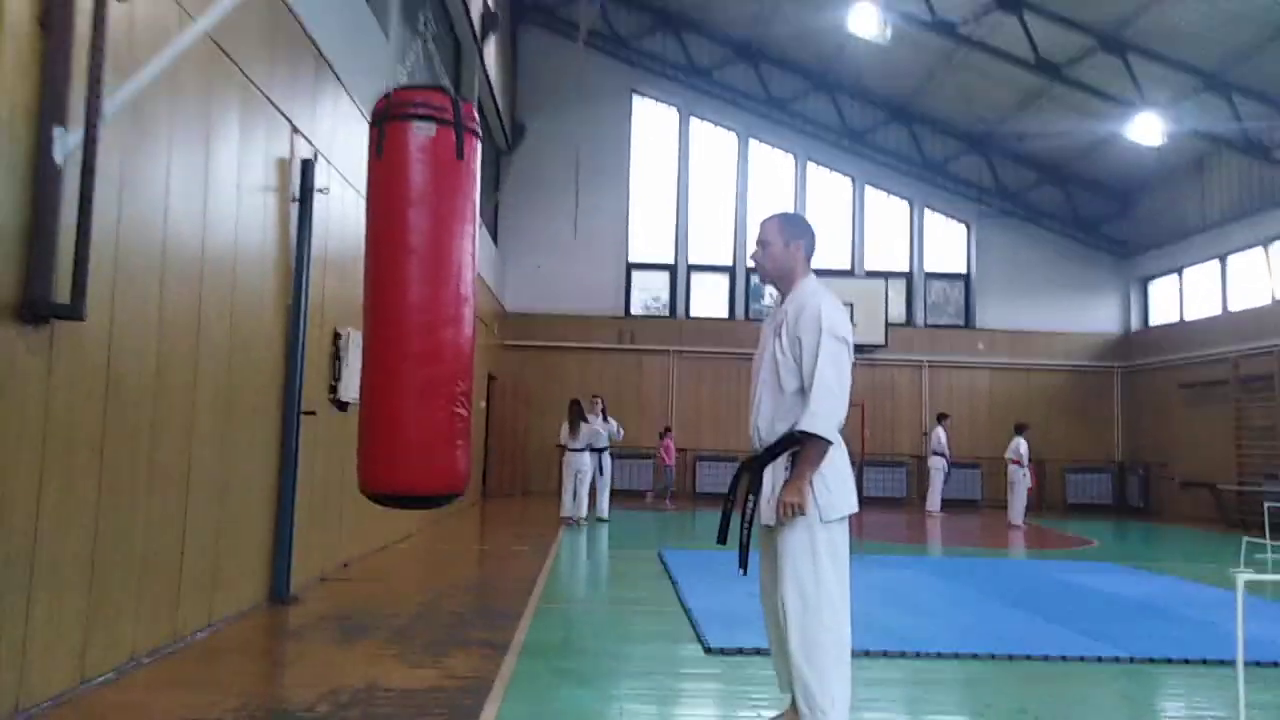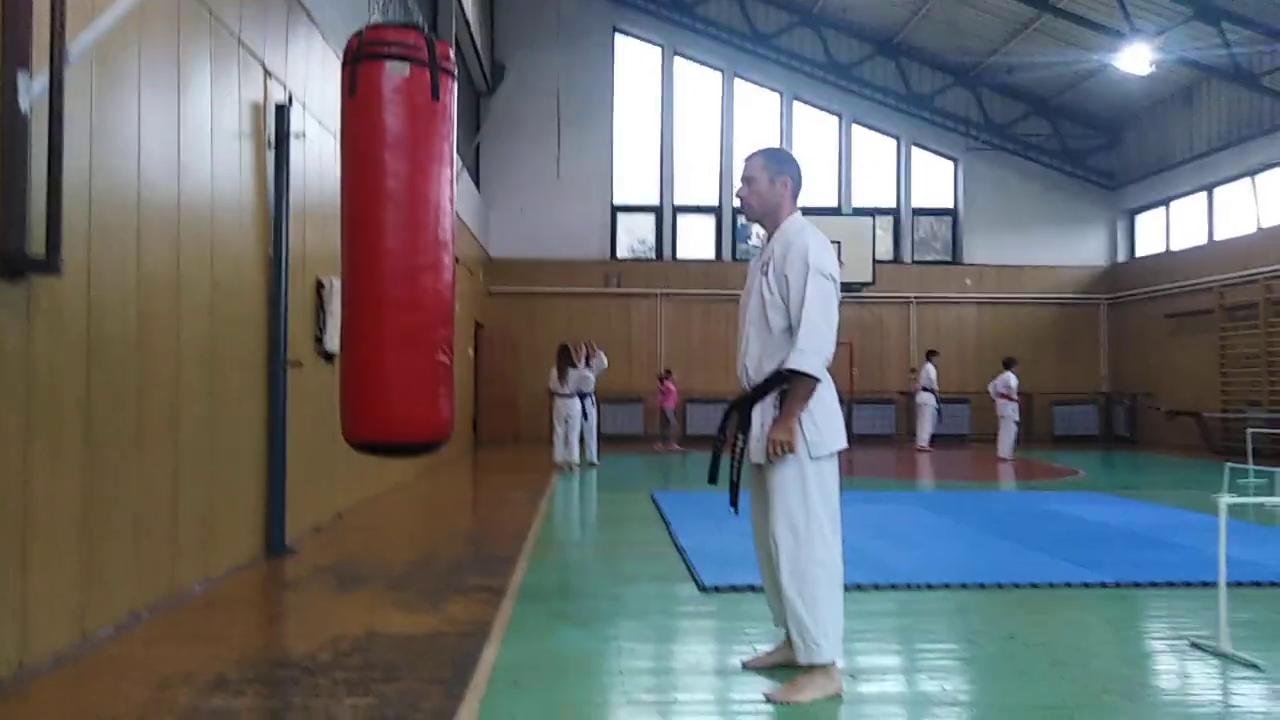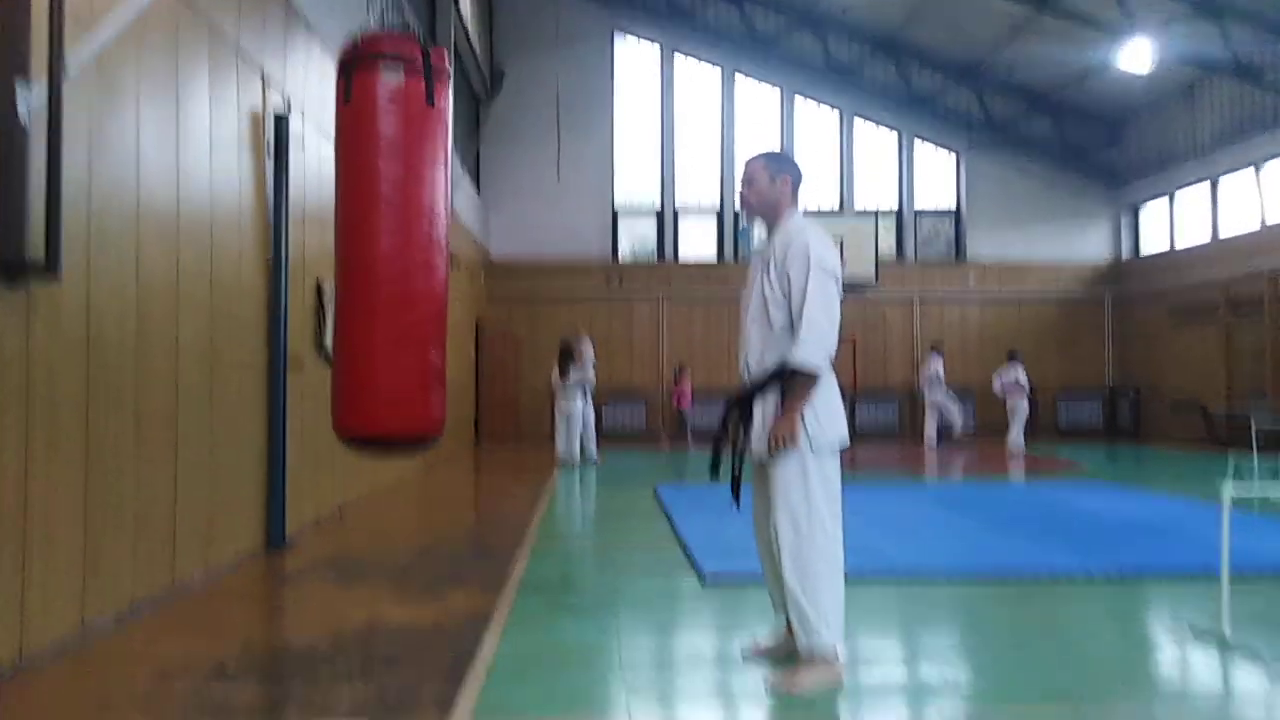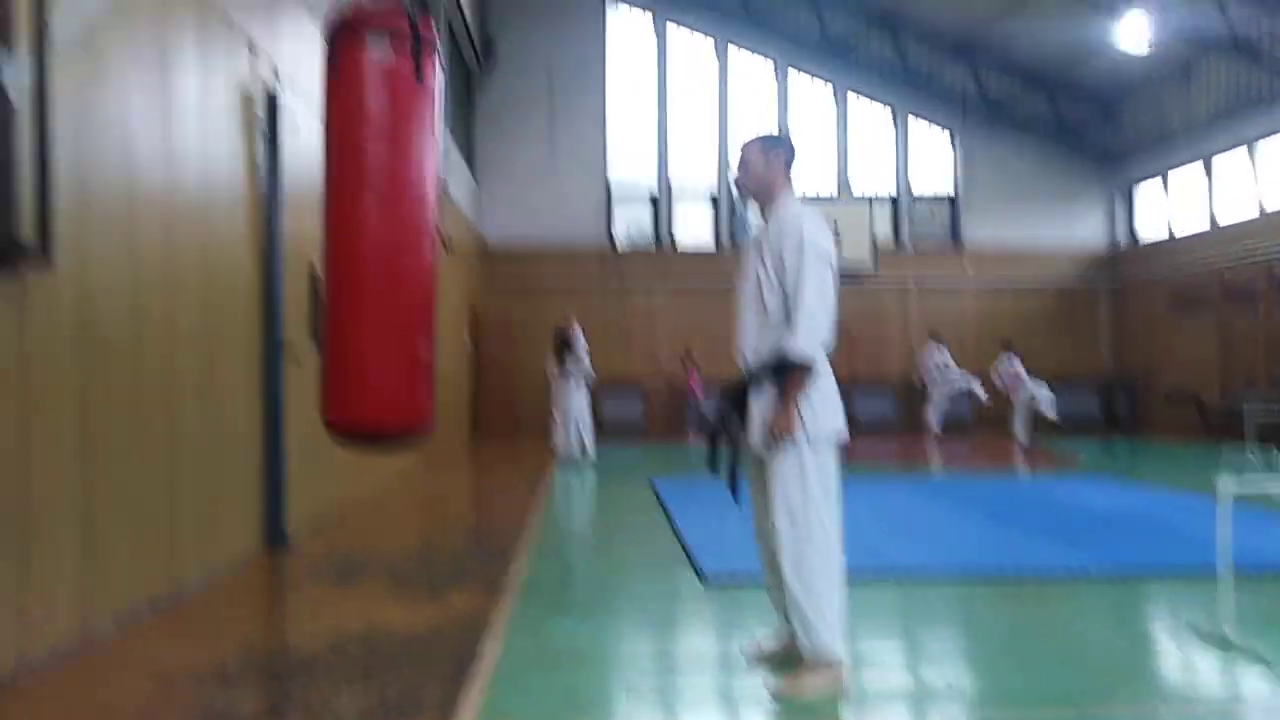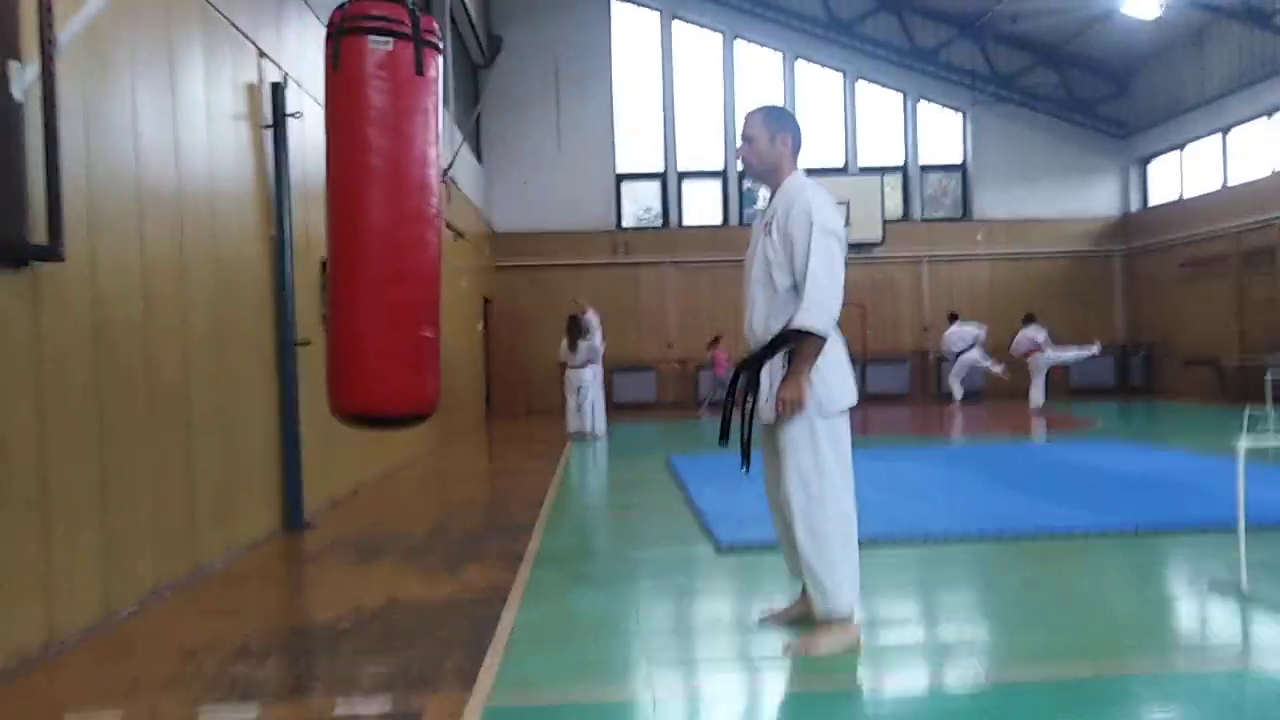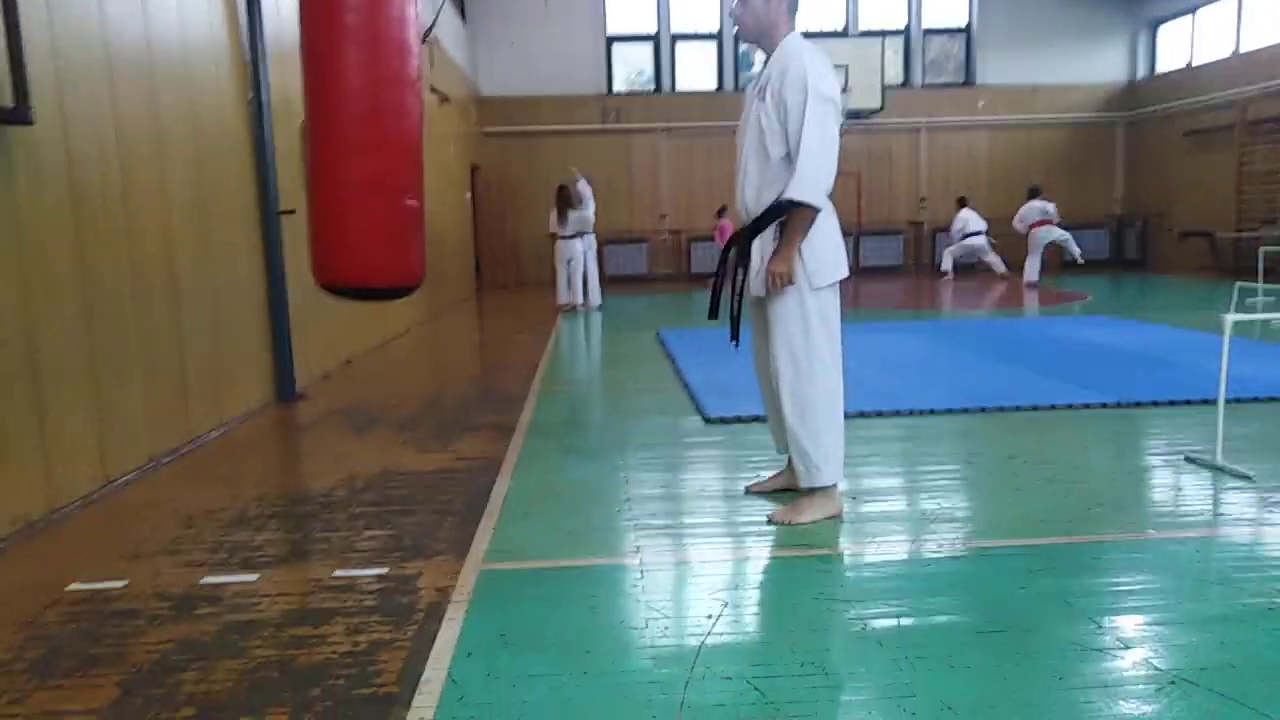
dt=0.2s
person 1, frame 1
left shoulder: (818, 308)
right shoulder: (782, 313)
left elbow: (828, 404)
left wrist: (799, 480)
left hip: (808, 479)
right hip: (780, 478)
left knee: (811, 601)
right knee: (782, 598)
person 1, frame 2
left shoulder: (804, 245)
right shoulder: (770, 251)
left elbow: (814, 342)
left wrist: (788, 417)
left hip: (795, 416)
right hip: (769, 414)
left knee: (804, 539)
right knee: (775, 537)
left ankle: (822, 666)
right ankle: (795, 640)
person 1, frame 3
left shoulder: (805, 242)
right shoulder: (771, 248)
left elbow: (816, 336)
left wrist: (789, 411)
left hip: (797, 409)
right hip: (771, 407)
left knee: (805, 530)
right knee: (776, 528)
left ankle: (823, 654)
right ankle: (796, 632)
person 1, frame 4
left shoulder: (800, 228)
right shoulder: (768, 233)
left elbow: (811, 326)
left wrist: (787, 405)
left hip: (794, 402)
right hip: (767, 399)
left knee: (804, 524)
right knee: (777, 522)
left ankle: (824, 654)
right ankle: (796, 631)
person 1, frame 5
left shoulder: (806, 202)
right shoulder: (774, 208)
left elbow: (820, 298)
left wrist: (797, 376)
left hip: (804, 371)
right hip: (778, 371)
left knee: (817, 491)
right knee: (789, 490)
left ankle: (841, 616)
right ankle: (813, 595)
person 1, frame 6
left shoulder: (803, 68)
right shoulder: (770, 75)
left elbow: (814, 168)
left wrist: (787, 246)
left hip: (795, 243)
right hip: (770, 242)
left knee: (804, 366)
right knee: (777, 364)
left ankle: (824, 488)
right ankle: (797, 467)
